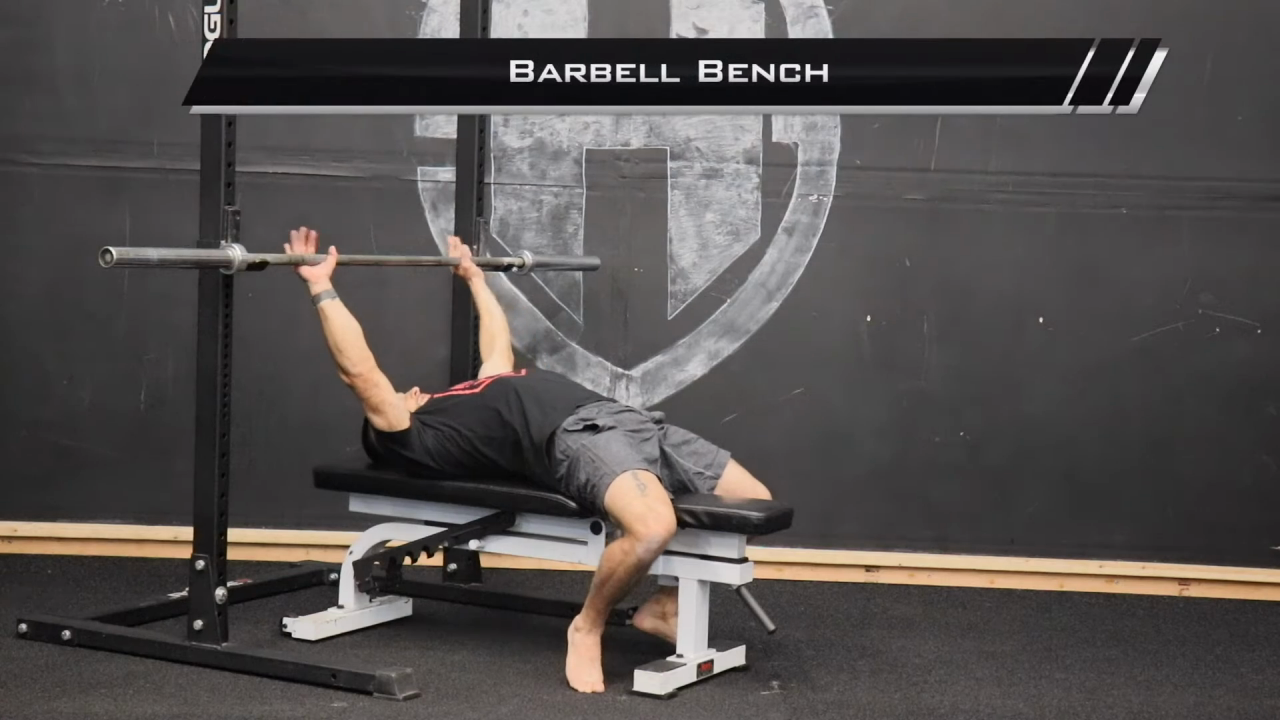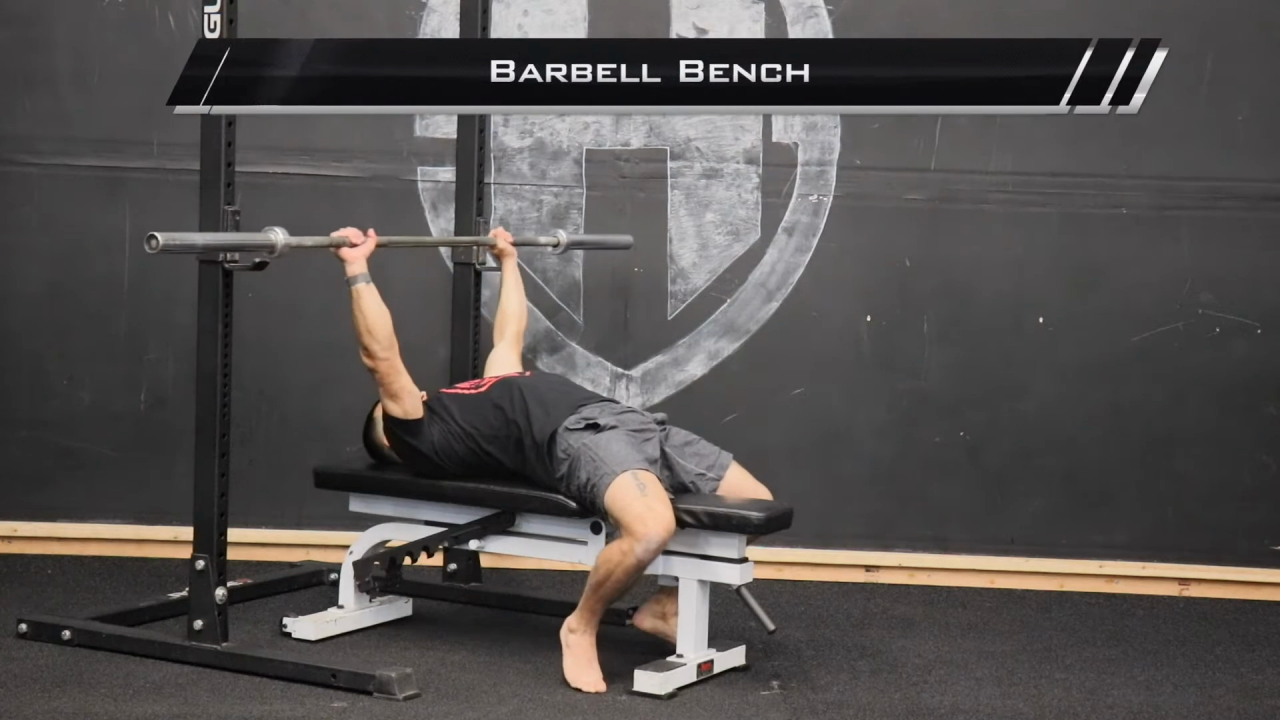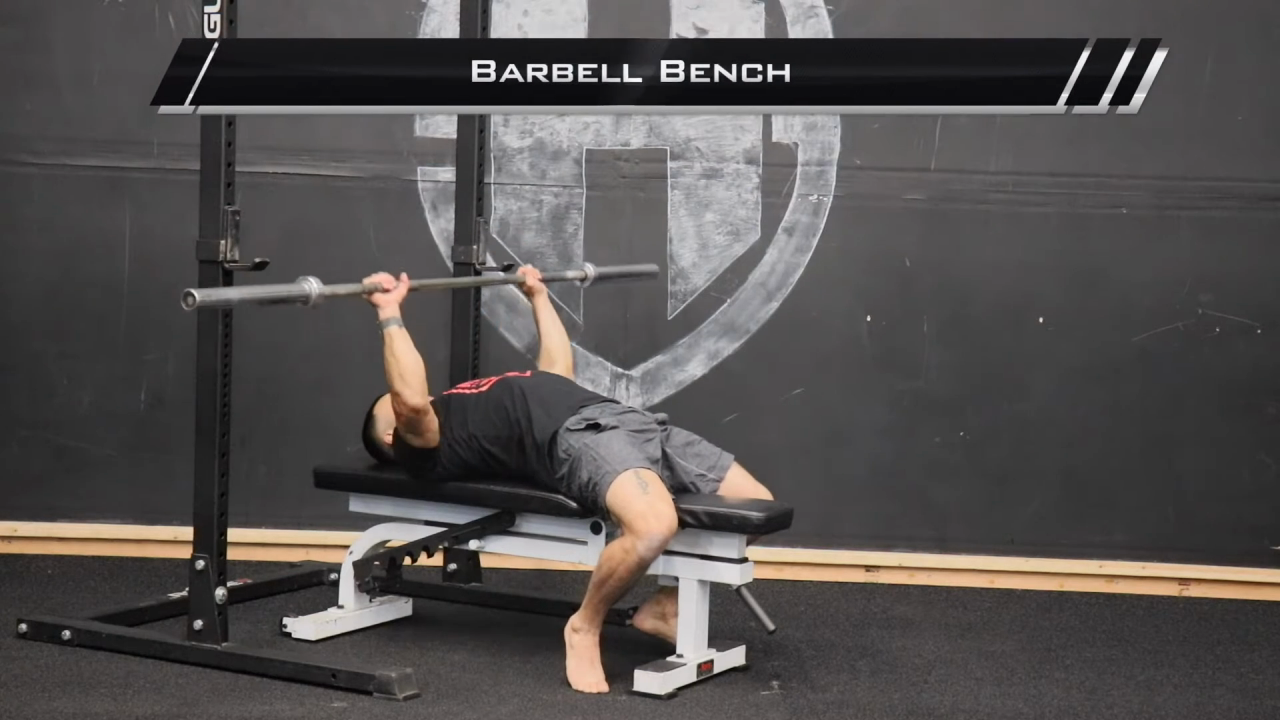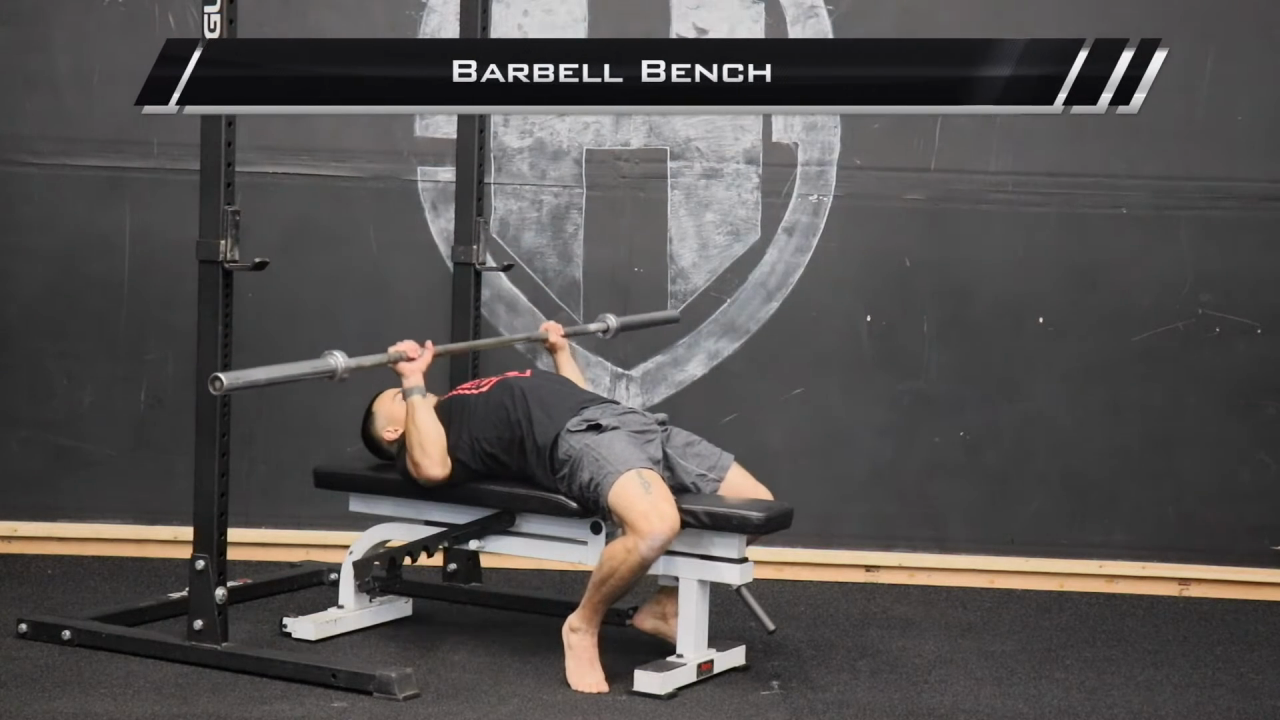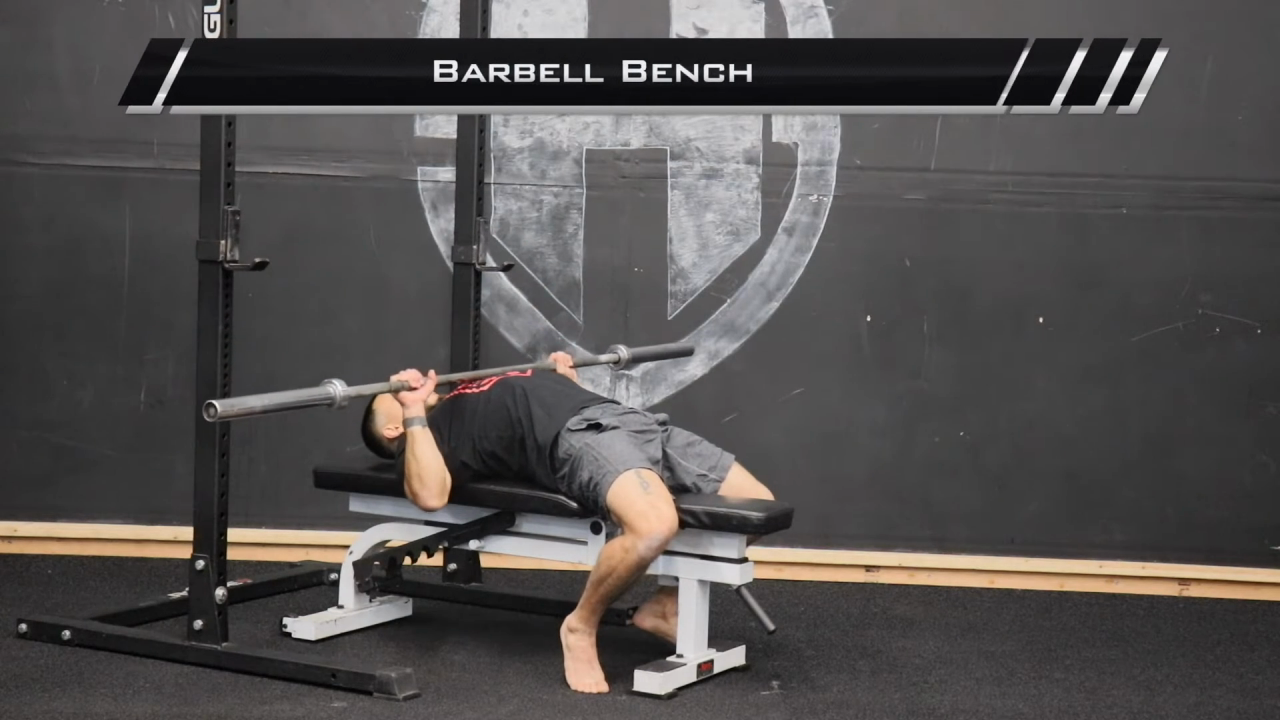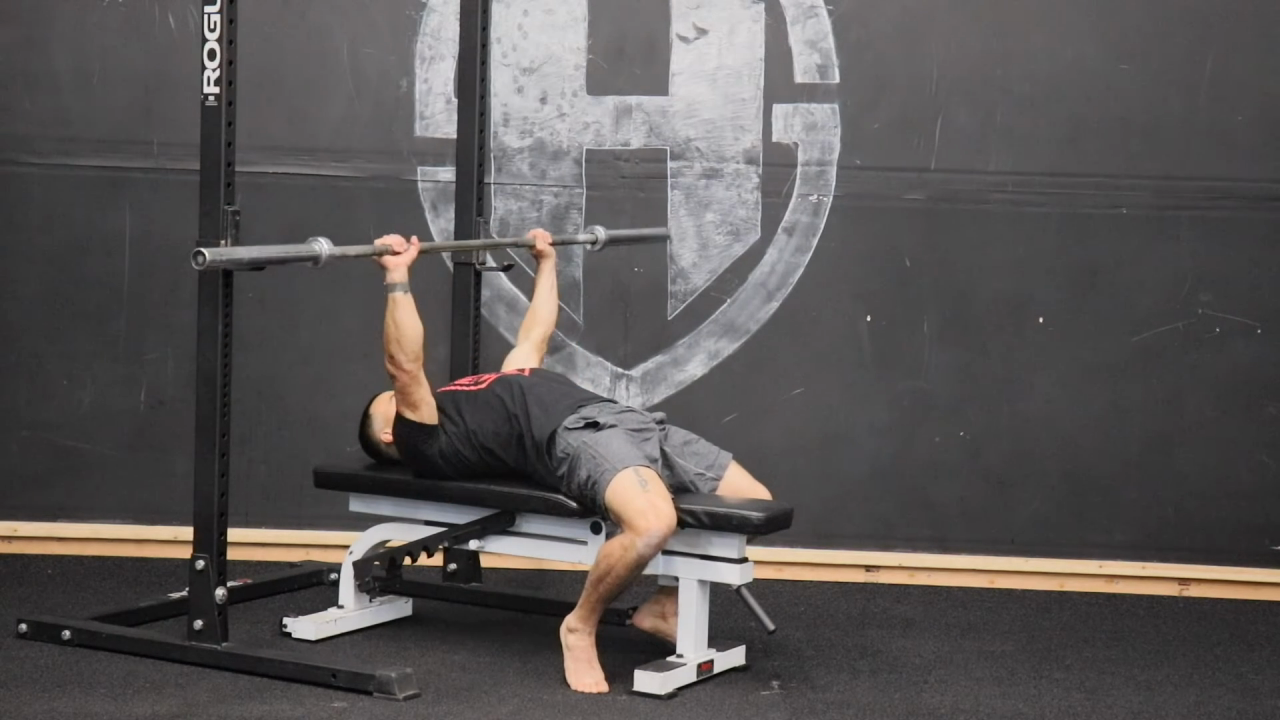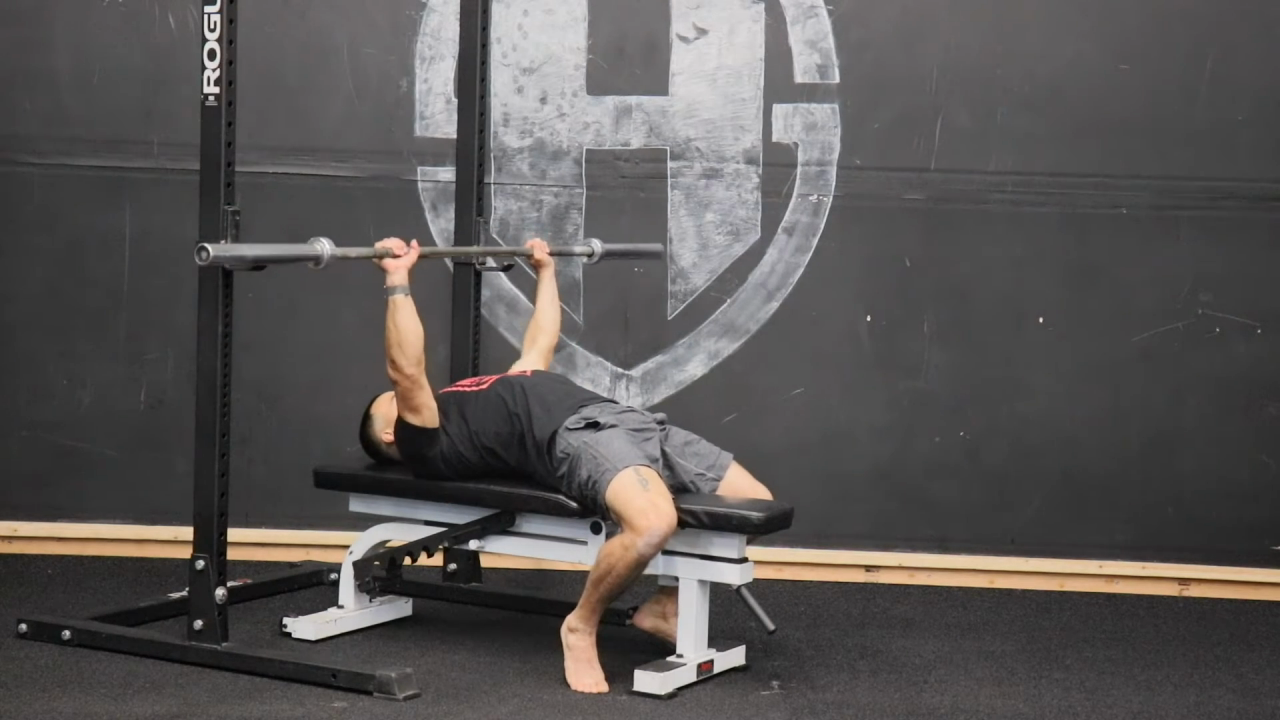
dt=0.7s
person 1, frame 1
left shoulder: (472, 404)
right shoulder: (419, 441)
left elbow: (499, 348)
right elbow: (360, 372)
left wrist: (474, 277)
right wrist: (320, 287)
left knee: (754, 507)
right knee: (653, 527)
left ankle: (665, 606)
right ankle: (588, 627)
person 1, frame 2
left shoulder: (472, 404)
right shoulder: (423, 437)
left elbow: (509, 336)
right elbow: (380, 356)
left wrist: (508, 260)
right wrist: (357, 269)
right knee: (652, 528)
left ankle: (666, 605)
right ankle: (581, 626)
person 1, frame 3
left shoulder: (477, 412)
right shoulder: (427, 447)
left elbow: (558, 367)
right elbow: (410, 399)
left wrist: (538, 296)
right wrist: (389, 314)
right knee: (653, 526)
left ankle: (665, 606)
right ankle: (584, 627)
person 1, frame 4
left shoulder: (475, 404)
right shoulder: (420, 440)
right elbow: (433, 469)
left wrist: (561, 352)
right wrist: (411, 380)
right knee: (655, 526)
left ankle: (665, 606)
right ankle: (583, 626)
person 1, frame 5
left shoulder: (475, 403)
right shoulder: (427, 432)
right elbow: (430, 496)
left wrist: (568, 380)
right wrist: (413, 409)
right knee: (653, 527)
left ankle: (667, 604)
right ankle: (581, 626)
person 1, frame 6
left shoulder: (479, 402)
right shoulder: (427, 441)
left elbow: (534, 336)
right elbow: (403, 365)
left wrist: (546, 263)
right wrist: (397, 276)
left knee: (755, 506)
right knee: (653, 524)
left ankle: (666, 605)
right ankle: (581, 626)
person 1, frame 7
left shoulder: (477, 404)
right shoulder: (426, 443)
left elbow: (539, 346)
right elbow: (406, 370)
left wrist: (545, 271)
right wrist: (397, 281)
left knee: (755, 504)
right knee: (653, 522)
left ankle: (666, 604)
right ankle: (581, 625)
